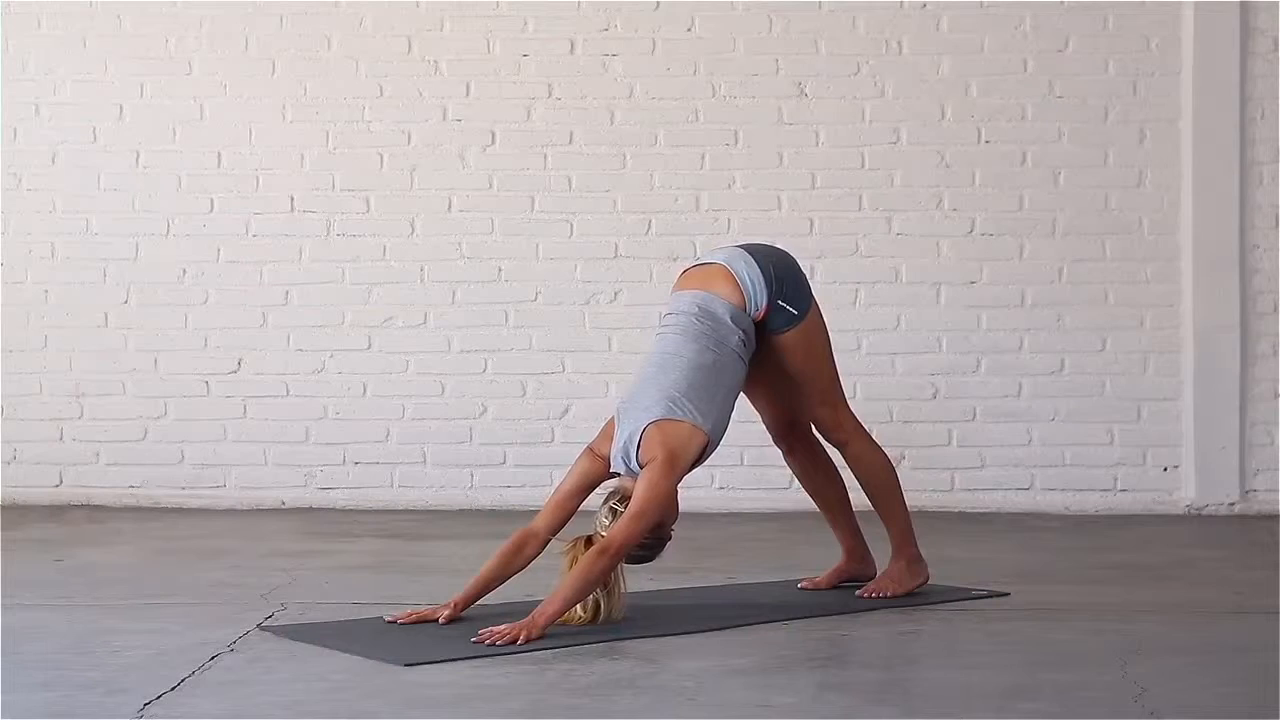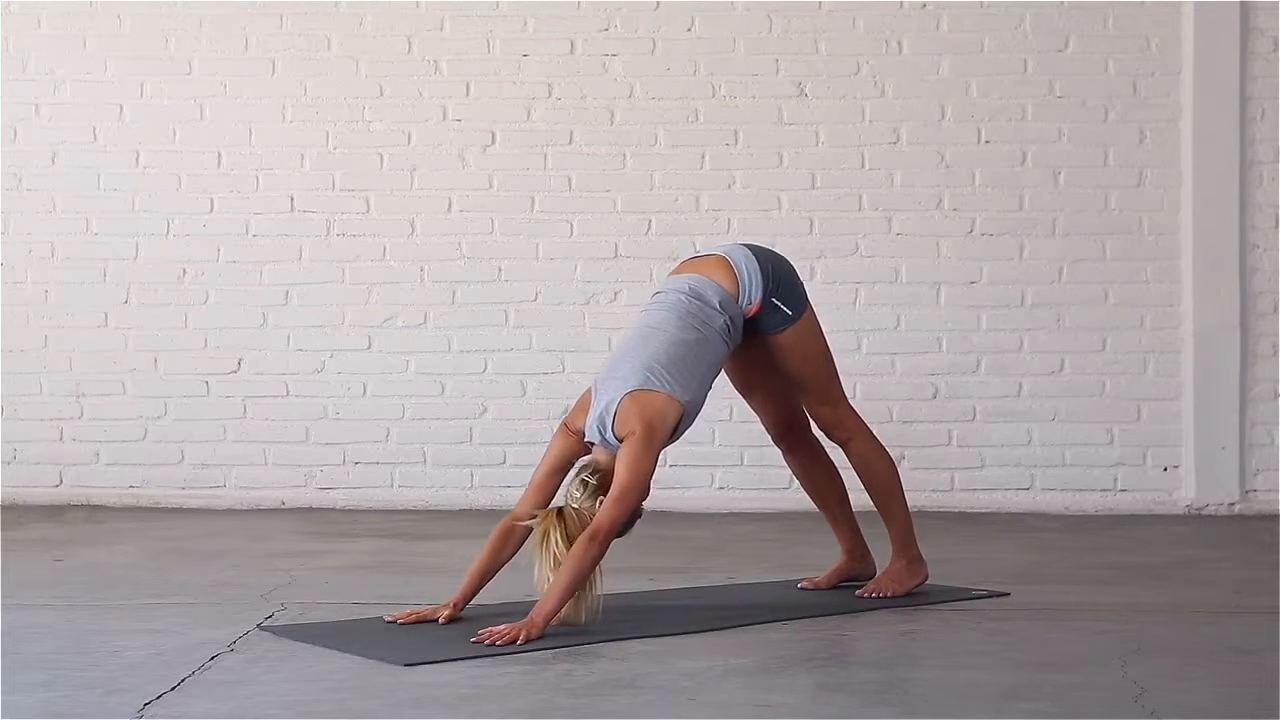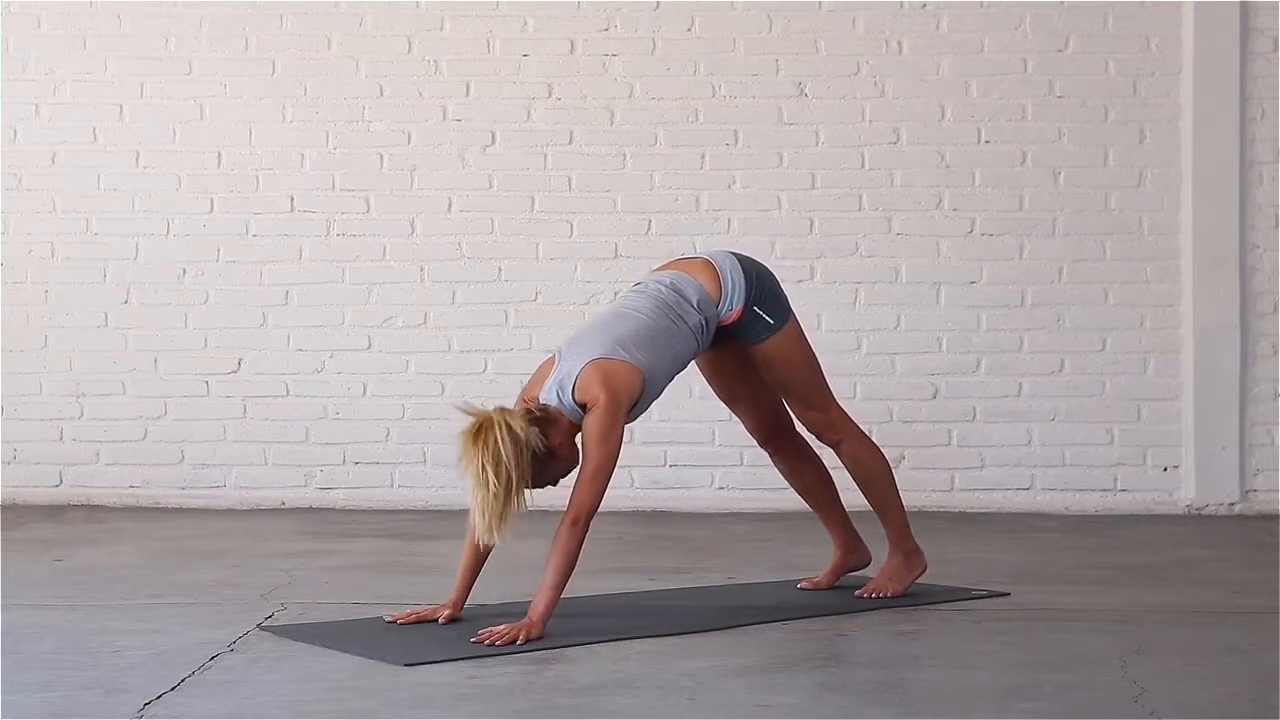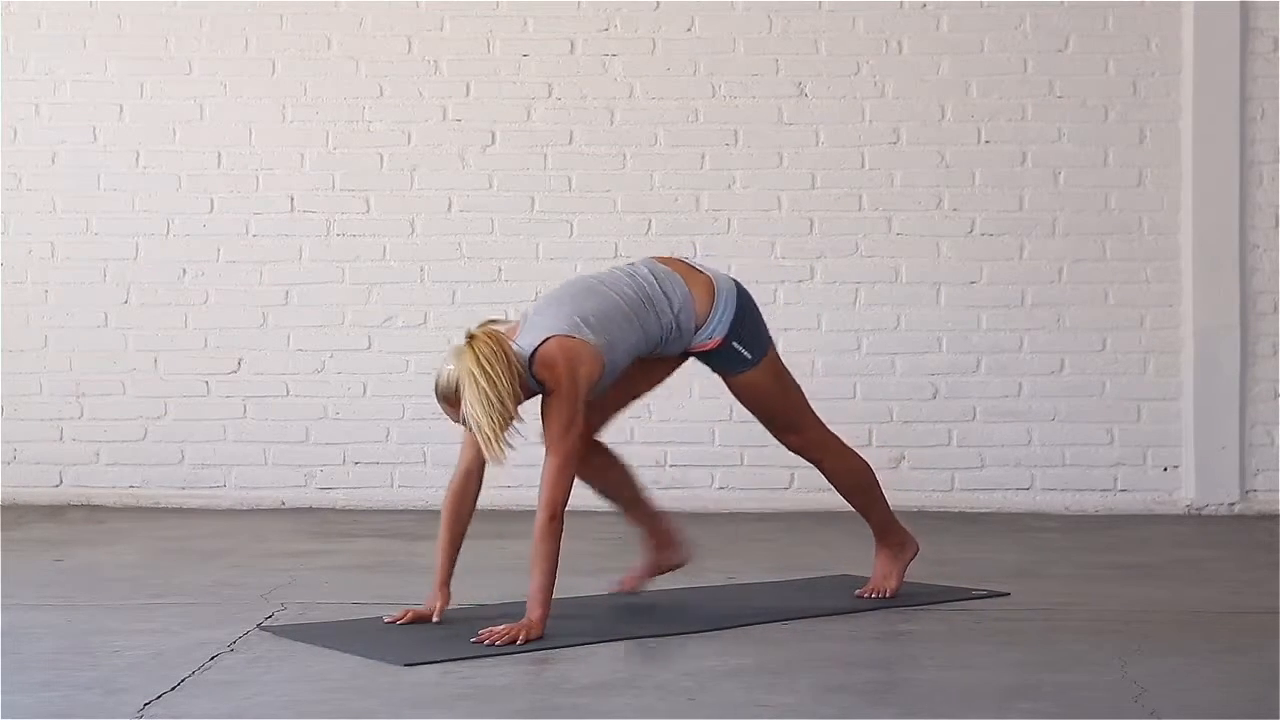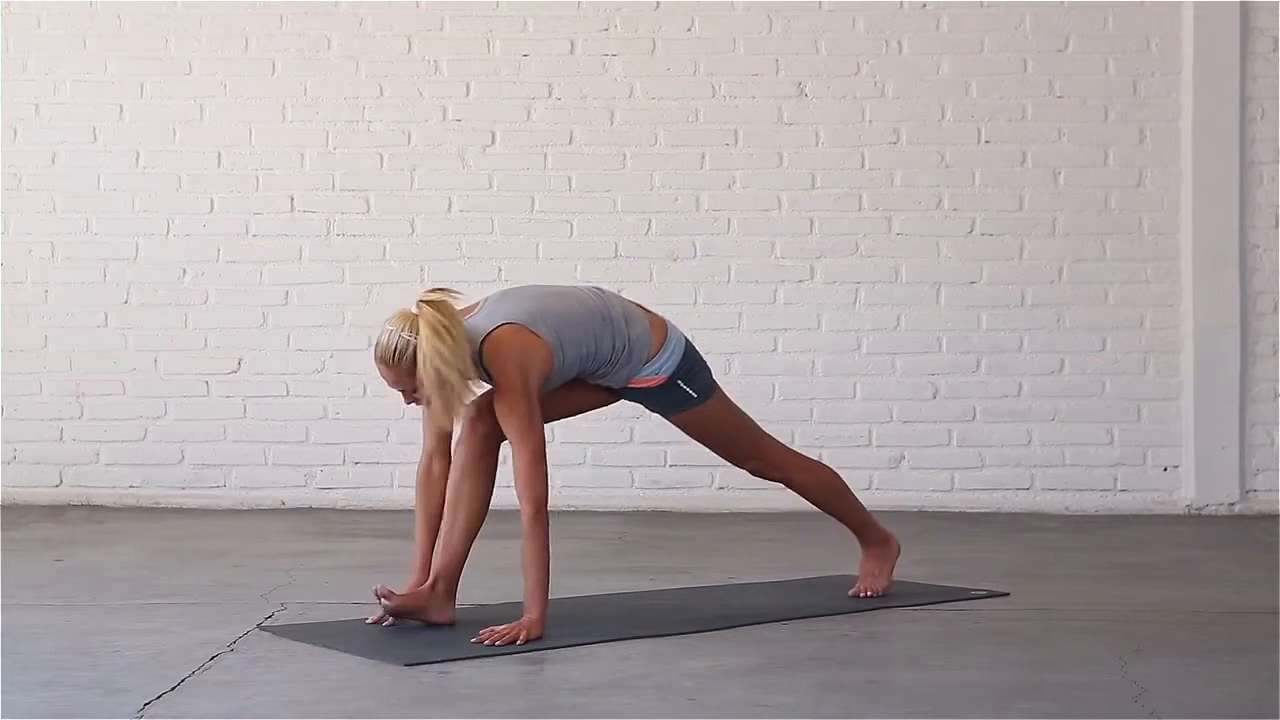
dt=1s
person 1, frame 1
left shoulder: (667, 449)
right shoulder: (612, 446)
left elbow: (609, 549)
right elbow: (534, 534)
left wrist: (537, 621)
right wrist: (457, 603)
left hip: (758, 282)
right hip: (713, 287)
left knee: (834, 423)
right knee: (792, 434)
left ankle: (908, 559)
right ankle: (857, 558)
person 1, frame 2
left shoulder: (641, 423)
right shoulder: (584, 421)
left elbow: (598, 533)
right elbow: (521, 517)
left wrist: (537, 620)
right wrist: (456, 603)
left hip: (754, 282)
right hip: (713, 290)
left knee: (835, 421)
right knee: (788, 432)
left ankle: (908, 558)
right ankle: (856, 556)
person 1, frame 3
left shoulder: (601, 392)
right shoulder: (535, 397)
left elbow: (578, 515)
right elbow: (492, 500)
left wrist: (536, 619)
right wrist: (454, 601)
left hip: (736, 291)
right hip: (694, 297)
left knee: (826, 423)
right knee: (773, 435)
left ankle: (905, 552)
right ankle: (849, 548)
person 1, frame 4
left shoulder: (557, 367)
right shoulder: (494, 354)
left elbow: (551, 502)
right elbow: (467, 473)
left wrist: (536, 615)
right wrist: (439, 584)
left hip: (711, 314)
right hip: (663, 307)
left knee: (803, 436)
right knee: (575, 442)
left ankle: (893, 542)
right ankle: (664, 543)
person 1, frame 5
left shoulder: (507, 361)
right shoulder: (439, 343)
left elbow: (534, 501)
right elbow: (434, 460)
left wrist: (534, 614)
right wrist: (420, 574)
left hip: (651, 358)
right hip: (597, 357)
left knee: (762, 459)
right knee: (479, 425)
left ankle: (877, 541)
right ankle: (440, 593)
